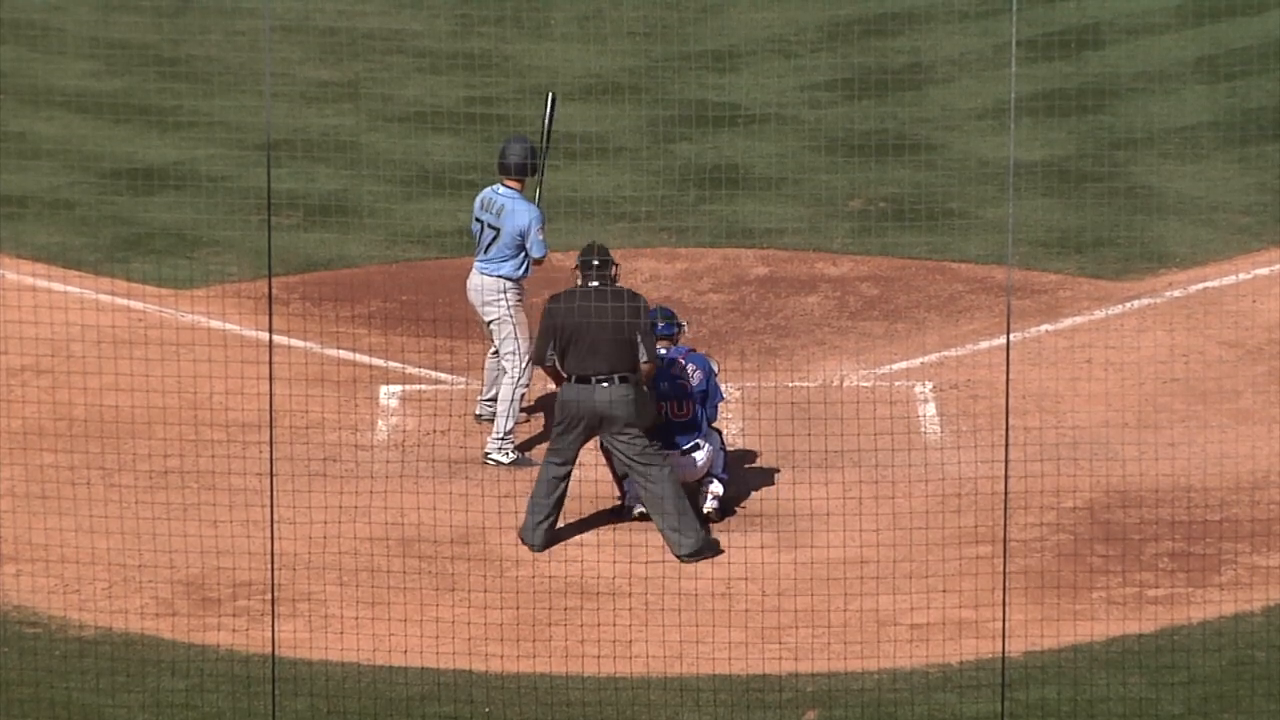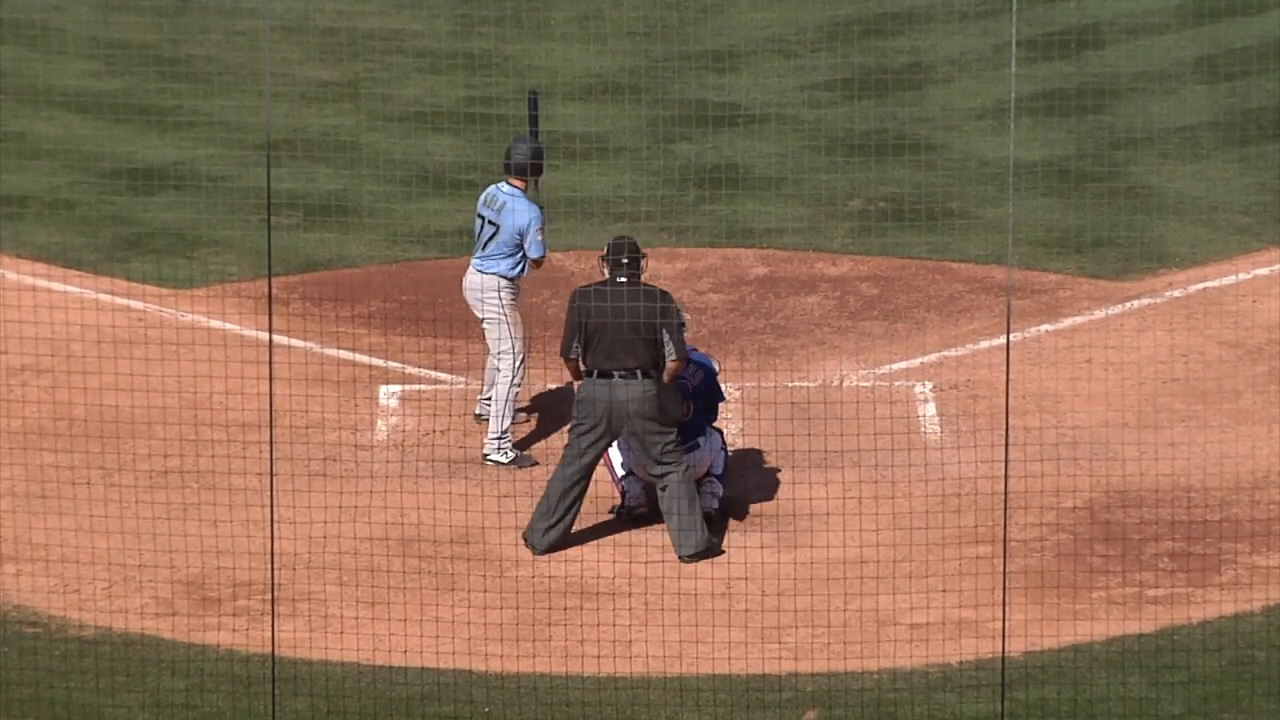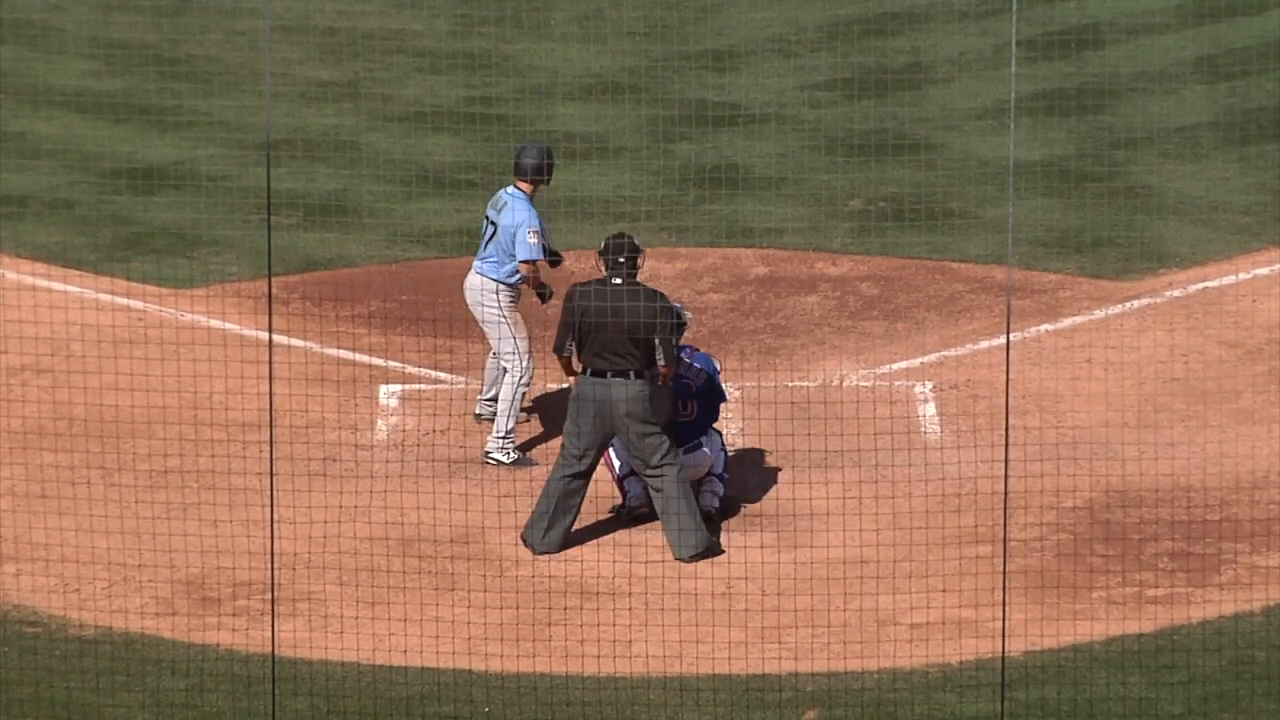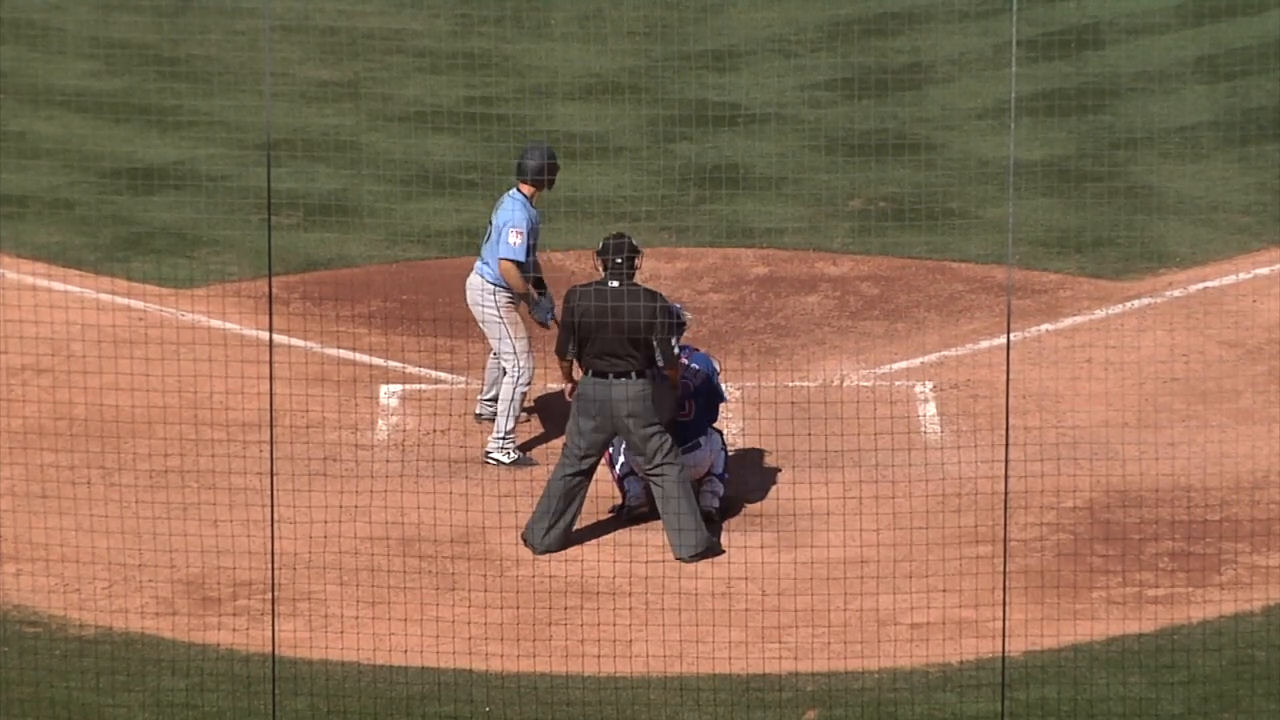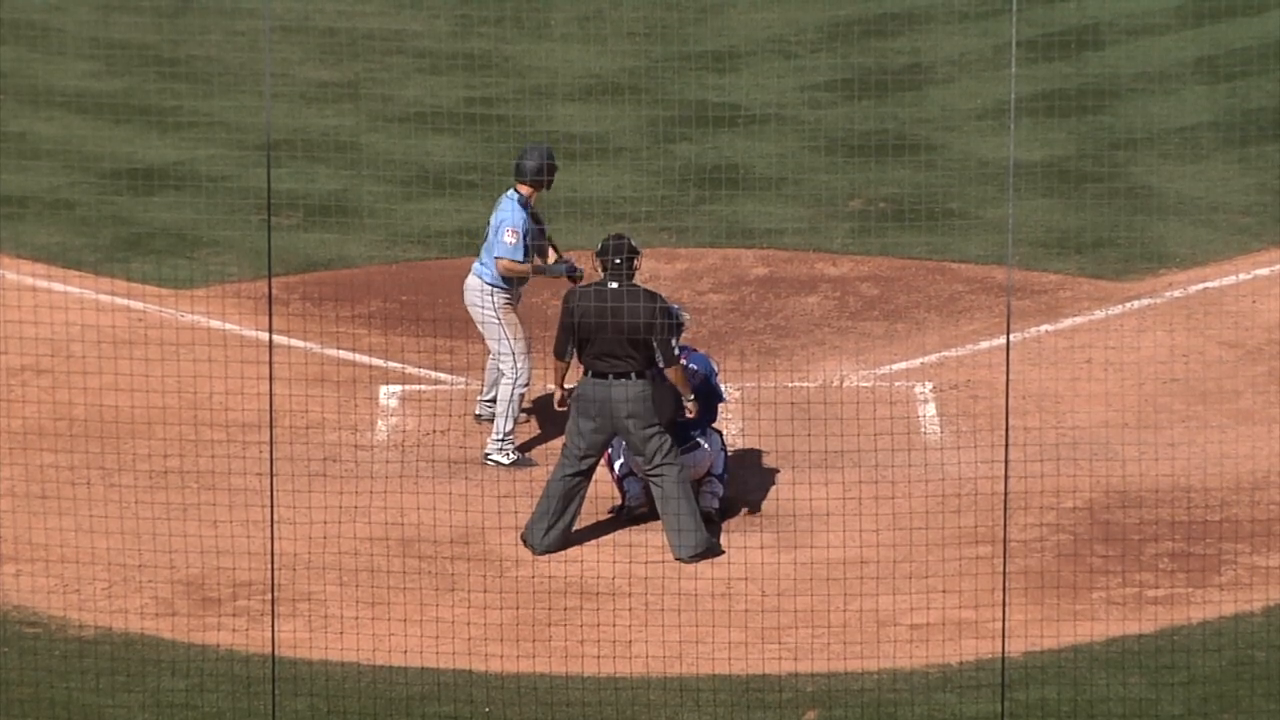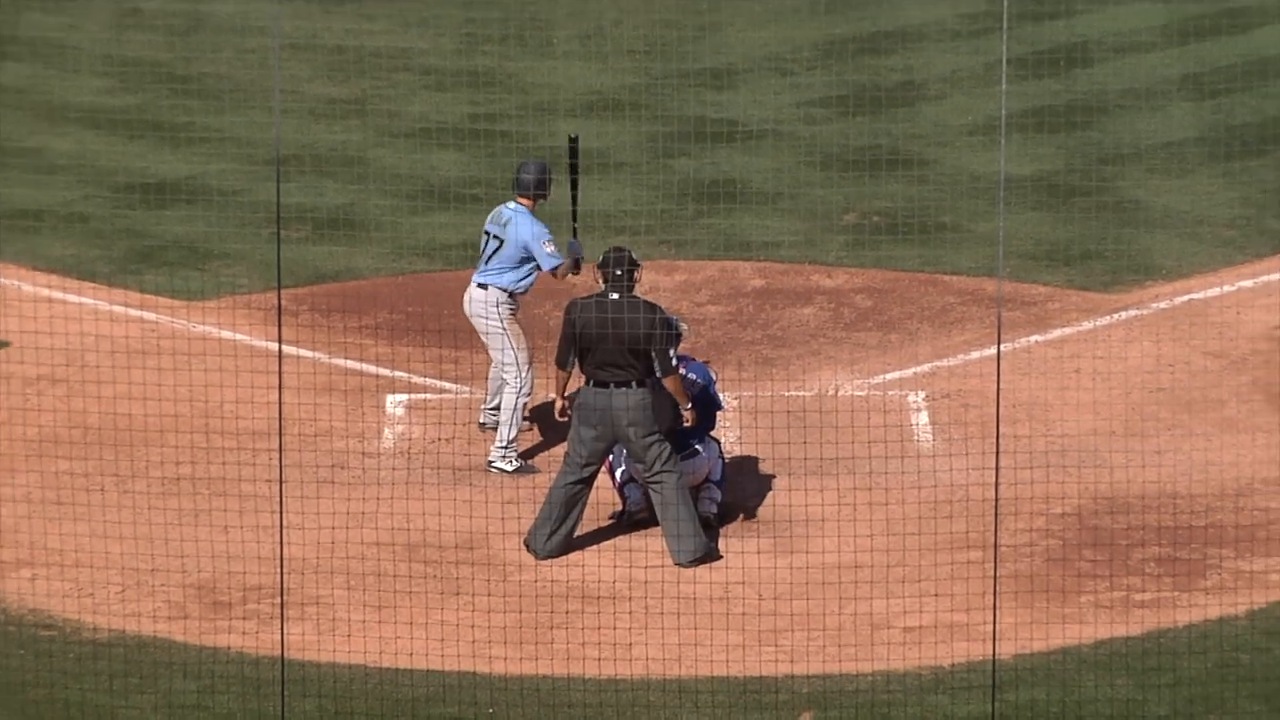
dt=0.3s
person 1, frame 1
left shoulder: (557, 304)
right shoulder: (632, 302)
left elbow: (545, 359)
right elbow: (647, 362)
right wrist: (636, 385)
left hip: (575, 395)
right hip: (621, 396)
left knee: (557, 461)
right knee: (653, 469)
left ankle: (536, 533)
right ankle: (690, 542)
person 1, frame 2
left shoulder: (583, 297)
right shoulder: (660, 299)
left elbow: (570, 353)
right elbow: (675, 360)
left wrist: (579, 379)
right wrist: (661, 387)
left hip: (596, 391)
right hip: (644, 391)
left knee: (573, 465)
right knee: (670, 468)
left ankle: (542, 536)
right ankle: (692, 542)
person 1, frame 3
left shoulder: (578, 295)
right shoulder: (656, 302)
left elbow: (564, 350)
right elbow: (666, 363)
left wrist: (572, 375)
right wrist: (659, 387)
left hip: (591, 390)
right hip: (637, 393)
left knee: (571, 466)
right knee: (663, 468)
left ankle: (542, 536)
right ankle: (691, 543)
person 1, frame 4
left shoulder: (577, 297)
right shoulder: (654, 303)
left elbow: (565, 353)
right elbow: (668, 362)
left wrist: (569, 381)
right wrist: (674, 387)
left hip: (592, 391)
right hip: (639, 393)
left knee: (573, 465)
right knee: (664, 468)
left ankle: (542, 536)
right ankle: (692, 542)
person 1, frame 5
left shoulder: (576, 298)
right shoulder: (653, 303)
left elbow: (563, 353)
right elbow: (668, 362)
left wrist: (559, 387)
right wrist: (687, 396)
left hip: (592, 392)
right hip: (639, 393)
left knee: (572, 466)
right knee: (664, 469)
left ankle: (542, 536)
right ankle: (692, 544)
person 1, frame 6
left shoulder: (577, 310)
right shoulder: (653, 314)
left elbow: (565, 362)
right elbow: (667, 371)
left wrist: (560, 396)
right wrist: (685, 405)
left hip: (592, 400)
right hip: (638, 401)
left knee: (574, 473)
right knee: (663, 475)
left ankle: (544, 542)
right ankle: (691, 548)
person 2, frame 1
left shoulder: (484, 197)
right shoulder: (529, 212)
right elbow: (538, 259)
left hip: (479, 280)
right hip: (502, 289)
left knee: (500, 348)
right knee: (517, 365)
left ankle: (488, 407)
right ankle: (499, 446)
person 2, frame 2
left shoulder: (489, 193)
right shoulder: (529, 212)
right elbow: (536, 260)
right wrist: (534, 248)
left hip: (475, 278)
right hip: (496, 287)
left knee: (501, 349)
right knee: (511, 363)
left ankle: (488, 408)
right ankle: (498, 447)
person 2, frame 3
left shoulder: (500, 196)
right shoulder: (527, 214)
right elbow: (527, 267)
left wrist: (542, 250)
right wrist: (542, 288)
left hip: (477, 282)
right hip: (495, 292)
left knee: (502, 349)
right knee: (519, 365)
left ankle: (488, 406)
right ankle: (500, 446)
person 2, frame 4
left shoulder: (520, 204)
right shoulder: (518, 213)
left elbow: (528, 255)
right elbow: (507, 267)
left wrist: (544, 294)
right wrist: (534, 303)
left hip: (484, 286)
right hip: (493, 293)
left knee: (503, 350)
right knee: (519, 366)
left ankle: (488, 406)
right ankle: (500, 447)
person 2, frame 5
left shoulder: (522, 204)
right shoulder: (515, 212)
left elbow: (541, 244)
right elbow: (505, 265)
left wrist: (562, 264)
right wrist: (550, 269)
left hip: (485, 288)
right hip: (491, 294)
left knee: (502, 351)
right knee: (517, 368)
left ankle: (488, 407)
right ankle: (499, 448)
person 2, frame 6
left shoulder: (498, 212)
right shoulder: (533, 228)
right elbow: (559, 272)
left wrist: (560, 257)
right wrist: (574, 254)
left hip: (477, 294)
right hip: (495, 303)
left knee: (504, 359)
right knee: (519, 377)
left ankle: (491, 415)
right ankle: (503, 455)
person 3, frame 1
right shoulder: (700, 362)
right elbow: (710, 416)
right hip: (695, 463)
right knee: (713, 436)
left ankle: (634, 499)
right ankle: (710, 499)
person 3, frame 2
right shoulder: (702, 363)
right elbow: (711, 416)
left hip: (645, 464)
right hip: (695, 462)
right knee: (714, 436)
left ankle: (634, 497)
right ankle: (710, 499)
person 3, frame 3
right shoulder: (703, 362)
right elbow: (712, 416)
right hip: (696, 462)
left knee: (614, 438)
right knee: (713, 438)
left ankle: (635, 498)
right ankle: (710, 499)
person 3, frame 4
right shoulder: (703, 363)
right elbow: (711, 417)
right hip: (695, 464)
left knee: (616, 438)
right knee: (714, 438)
left ankle: (635, 499)
right ankle: (709, 501)
person 3, frame 5
right shoulder: (703, 362)
right elbow: (711, 416)
right hip: (694, 462)
left knee: (616, 437)
right knee: (714, 439)
left ankle: (635, 498)
right ankle: (710, 500)
person 3, frame 6
right shoulder: (701, 371)
right elbow: (709, 425)
right hip: (693, 467)
left knee: (617, 448)
right knee: (711, 446)
left ankle: (635, 505)
right ankle: (708, 507)
